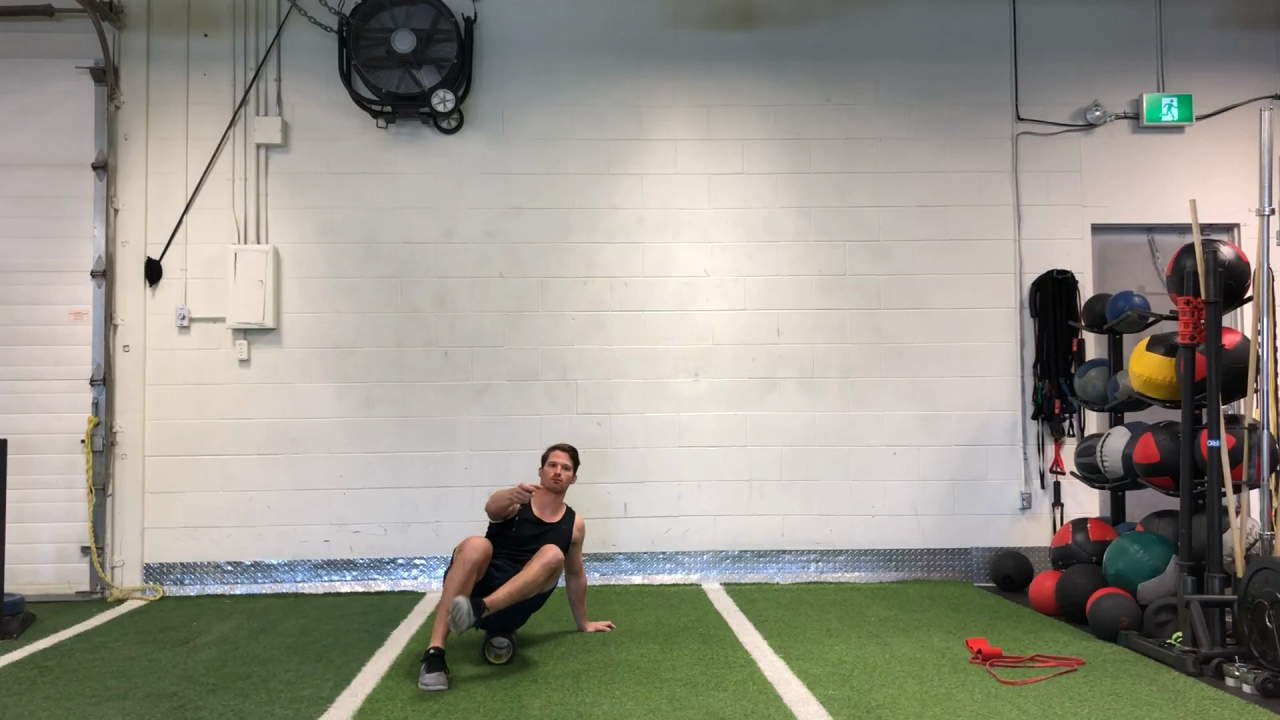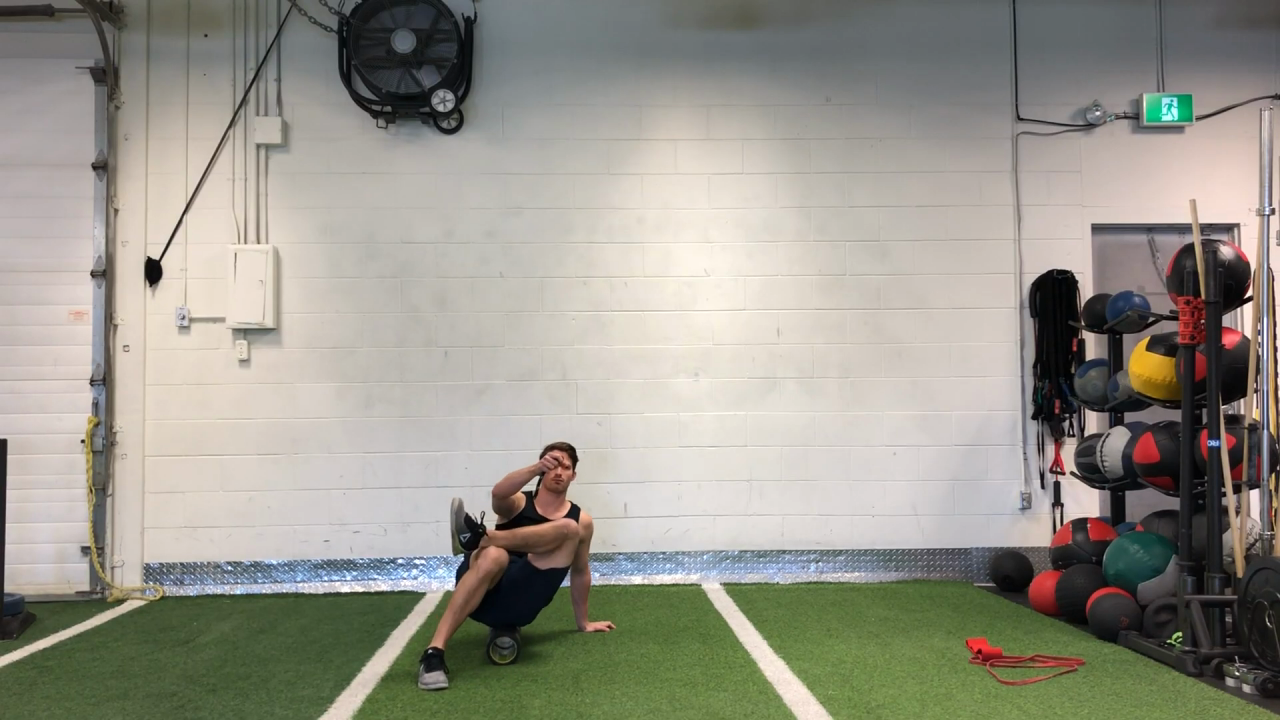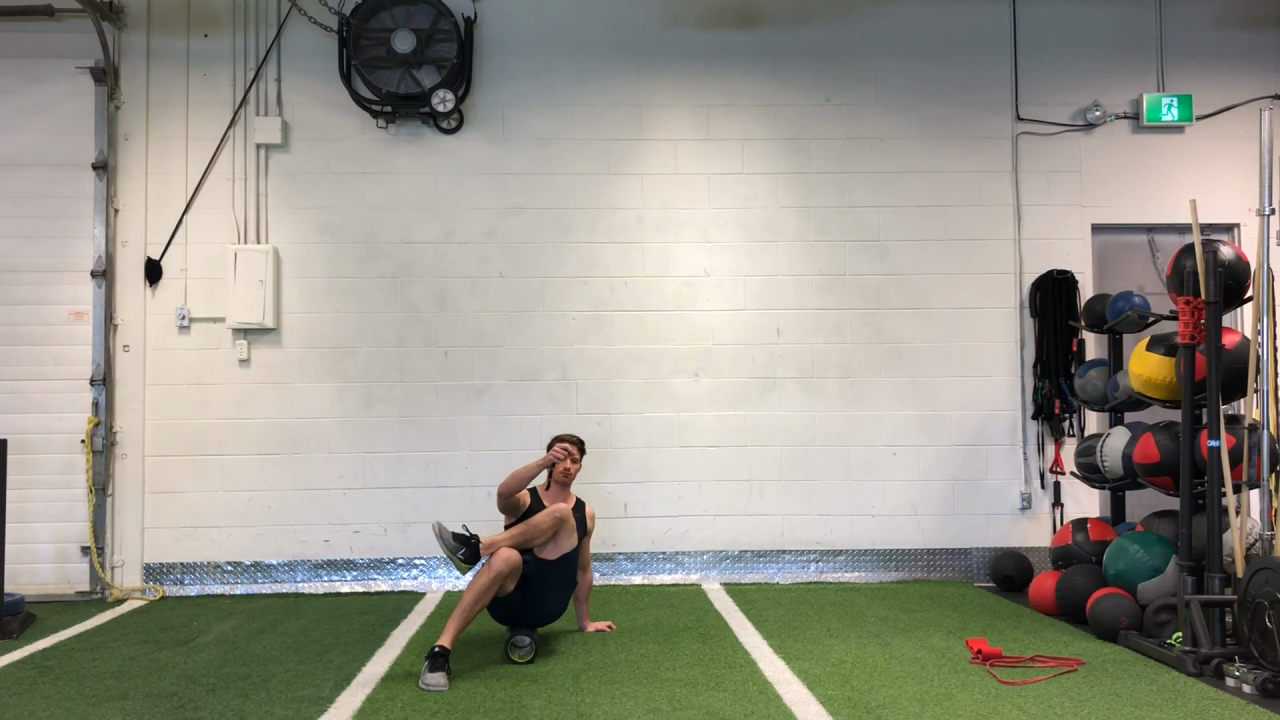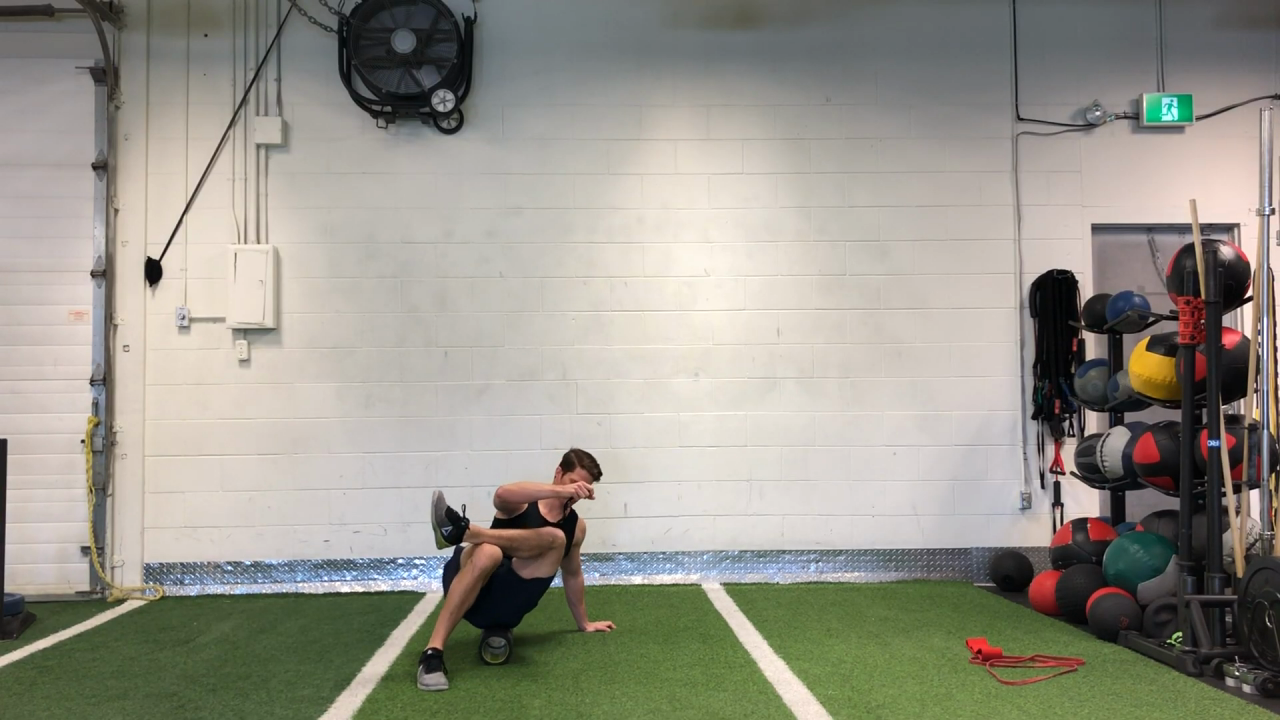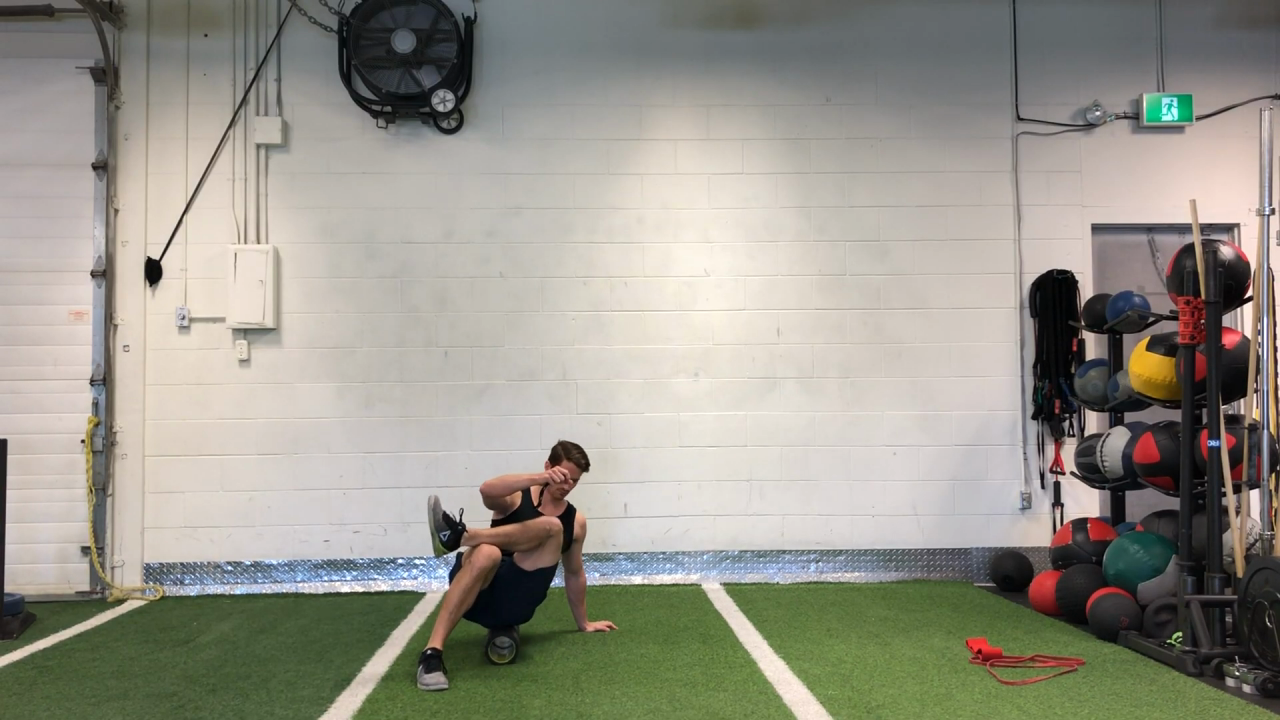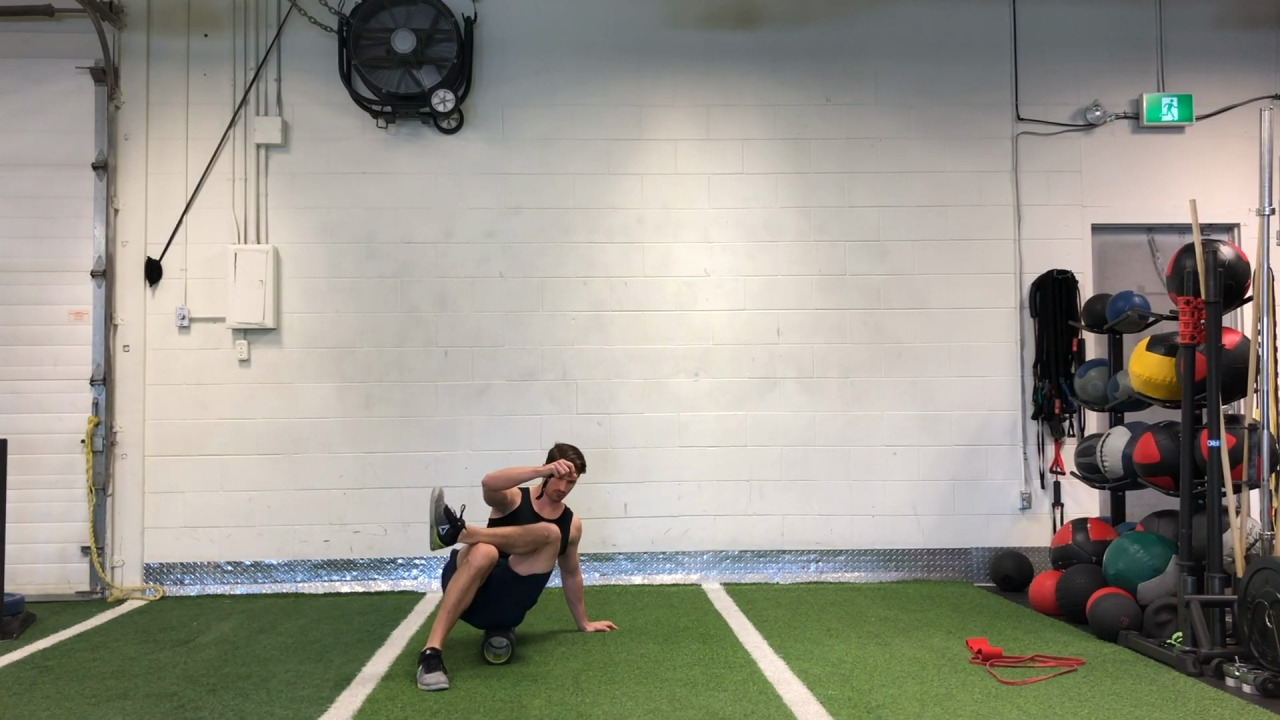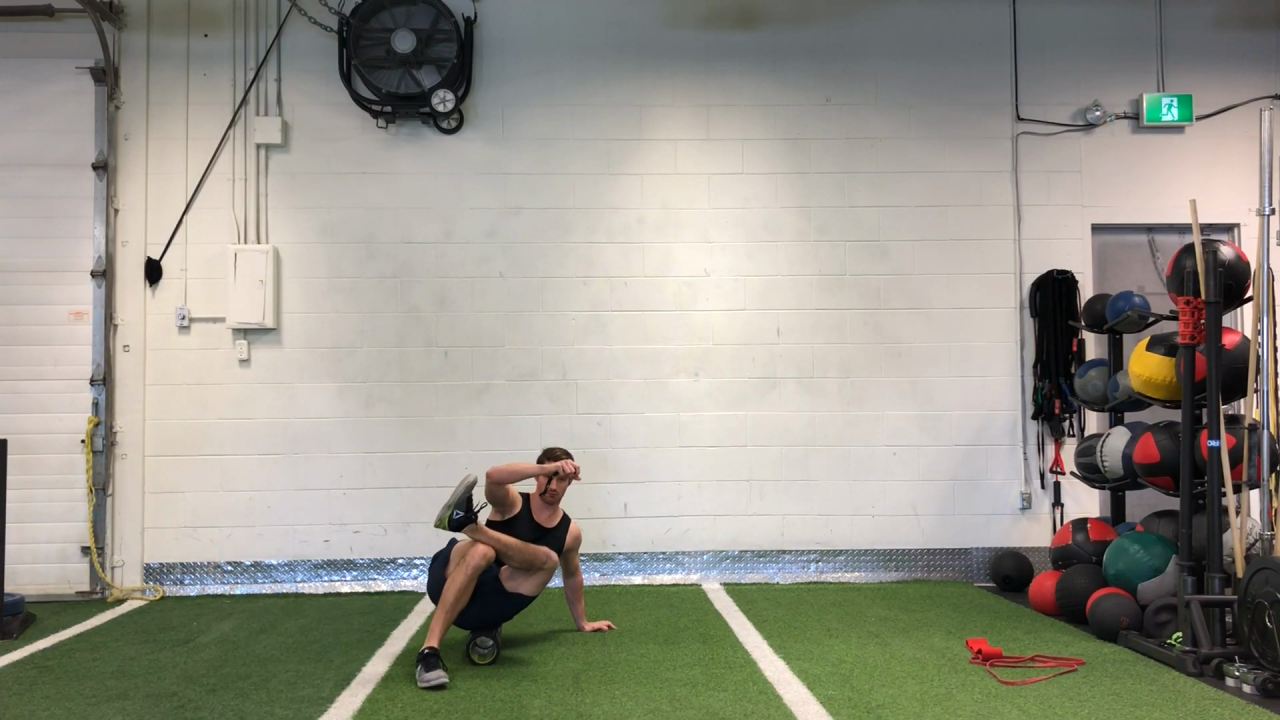
dt=0.5s
person 1, frame 1
left shoulder: (574, 525)
right shoulder: (514, 504)
left elbow: (575, 575)
right elbow: (491, 509)
left wrist: (583, 622)
right wrist: (515, 495)
left hip: (510, 607)
right hip: (480, 580)
left knee: (553, 556)
right knee: (476, 545)
left ankle: (480, 608)
right ankle: (435, 653)
person 1, frame 2
left shoulder: (581, 521)
right shoulder: (517, 503)
left elbow: (580, 573)
right elbow: (498, 493)
left wrist: (583, 622)
right wrist: (536, 469)
left hip: (519, 605)
right hip: (484, 592)
left knee: (569, 529)
right knee: (493, 555)
right ankle: (434, 652)
person 1, frame 3
left shoulder: (584, 514)
right shoulder: (524, 499)
left elbow: (583, 569)
right elbow: (503, 492)
left wrist: (584, 622)
right wrist: (545, 461)
left hip: (545, 606)
right hip: (506, 598)
left knee: (561, 513)
right knee: (506, 556)
right ankle: (441, 651)
person 1, frame 4
left shoulder: (576, 526)
right shoulder: (522, 502)
left elbow: (573, 575)
right elbow: (502, 494)
left wrist: (584, 622)
right wrist: (561, 491)
left hip: (505, 607)
right hip: (471, 584)
left knee: (556, 538)
right knee: (488, 552)
right ankle: (433, 653)
person 1, frame 5
left shoulder: (576, 522)
right shoulder: (515, 498)
left elbow: (574, 573)
right elbow: (487, 490)
left wrist: (583, 622)
right wrist: (539, 479)
left hip: (515, 605)
right hip: (480, 594)
left knee: (552, 526)
right knee: (486, 553)
right ankle: (432, 652)
person 1, frame 6
left shoulder: (571, 524)
right shoulder: (513, 499)
left elbow: (571, 574)
right elbow: (488, 483)
left wrist: (583, 622)
right wrist: (542, 472)
left hip: (505, 608)
right hip: (472, 594)
left knee: (550, 533)
right knee: (484, 553)
right ankle: (431, 652)
person 1, frame 7
left shoulder: (570, 531)
right shoulder: (511, 503)
left elbow: (572, 575)
right elbow: (493, 476)
left wrist: (582, 622)
right wrist: (548, 467)
left hip: (486, 611)
right hip: (450, 580)
left knee: (549, 559)
right knee: (480, 552)
right ankle: (429, 651)
